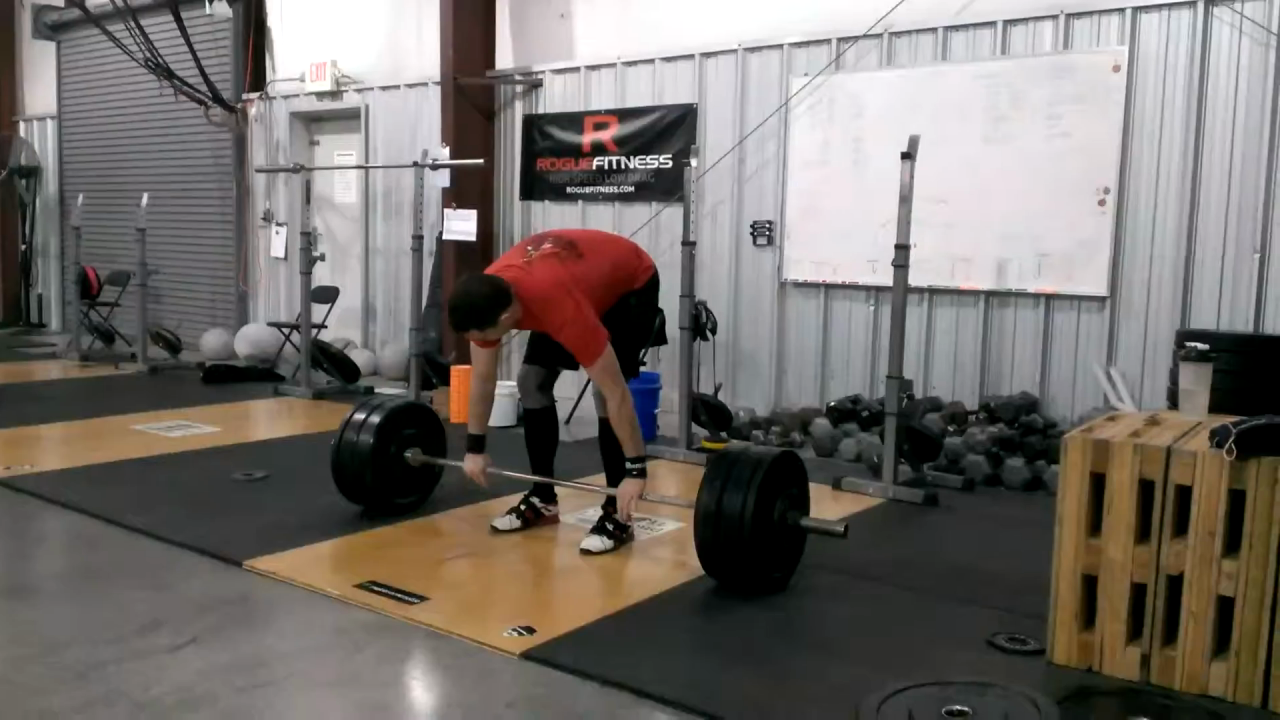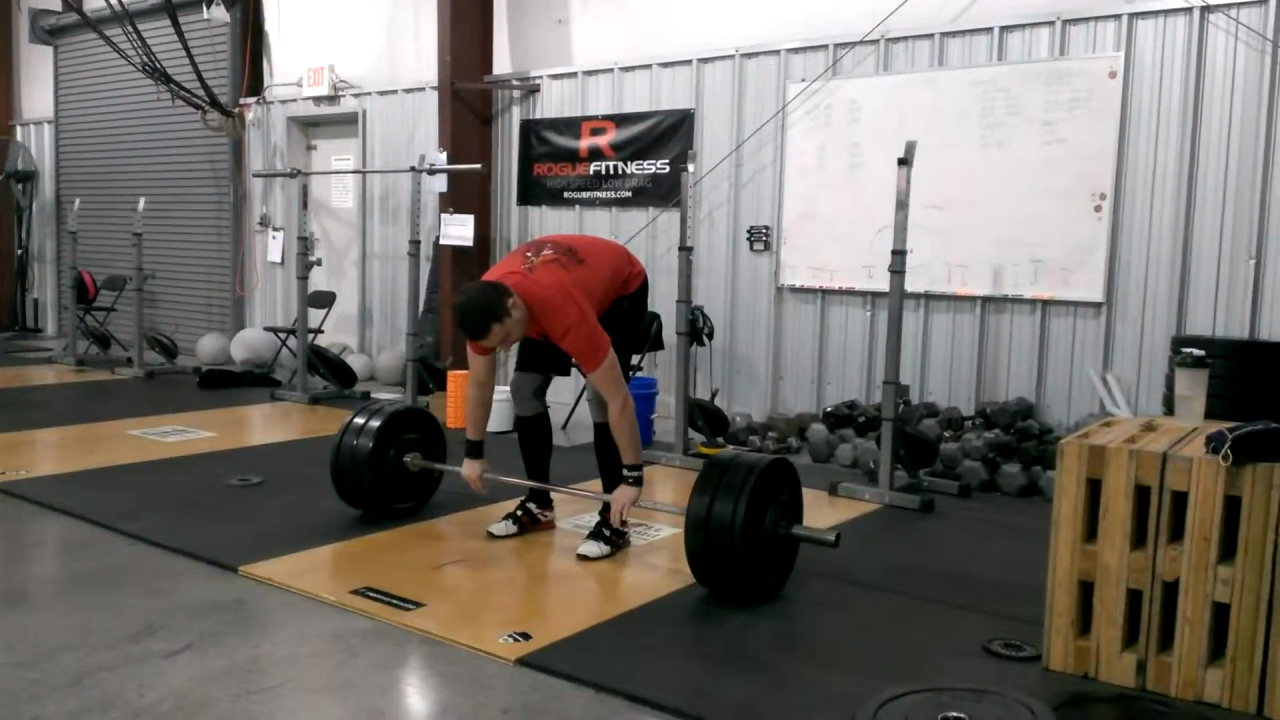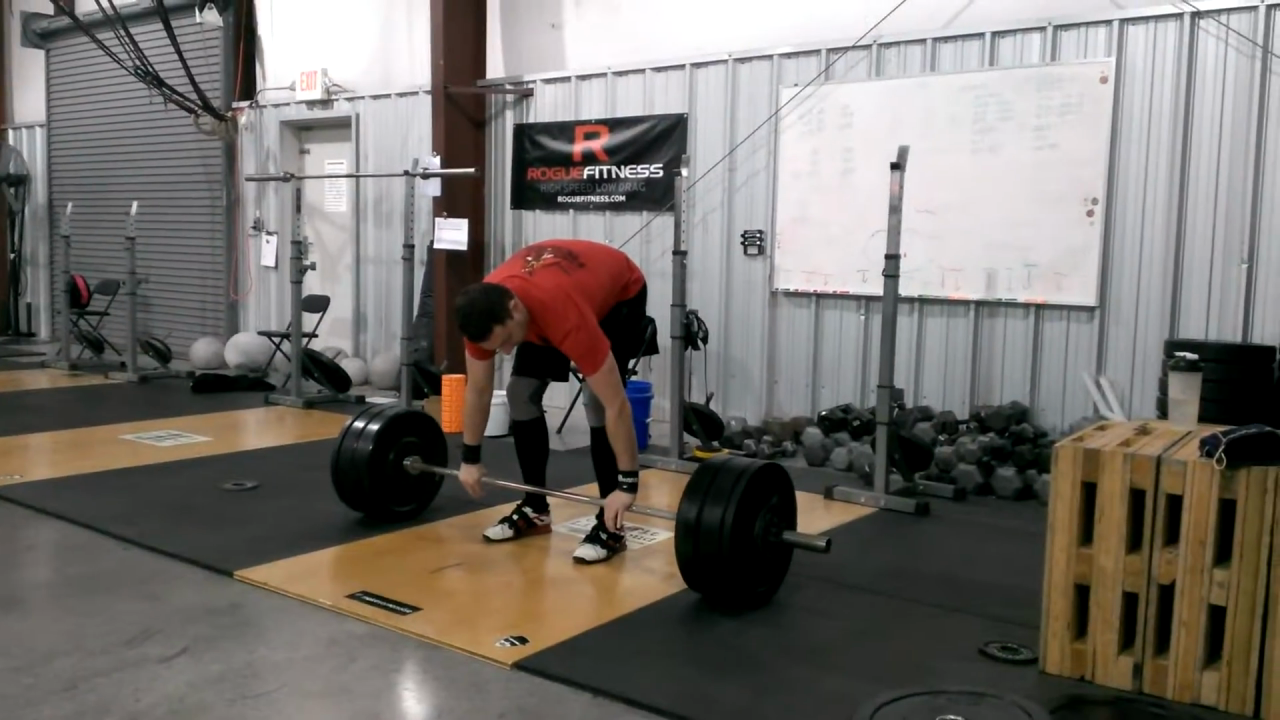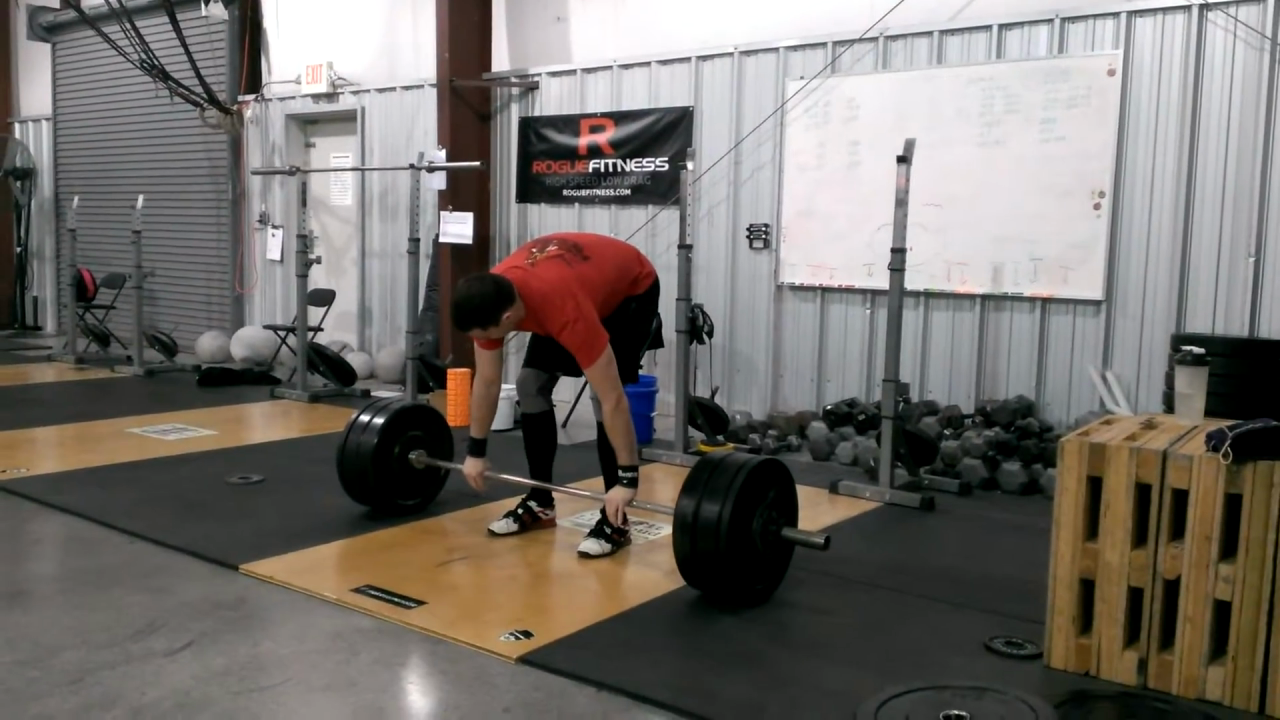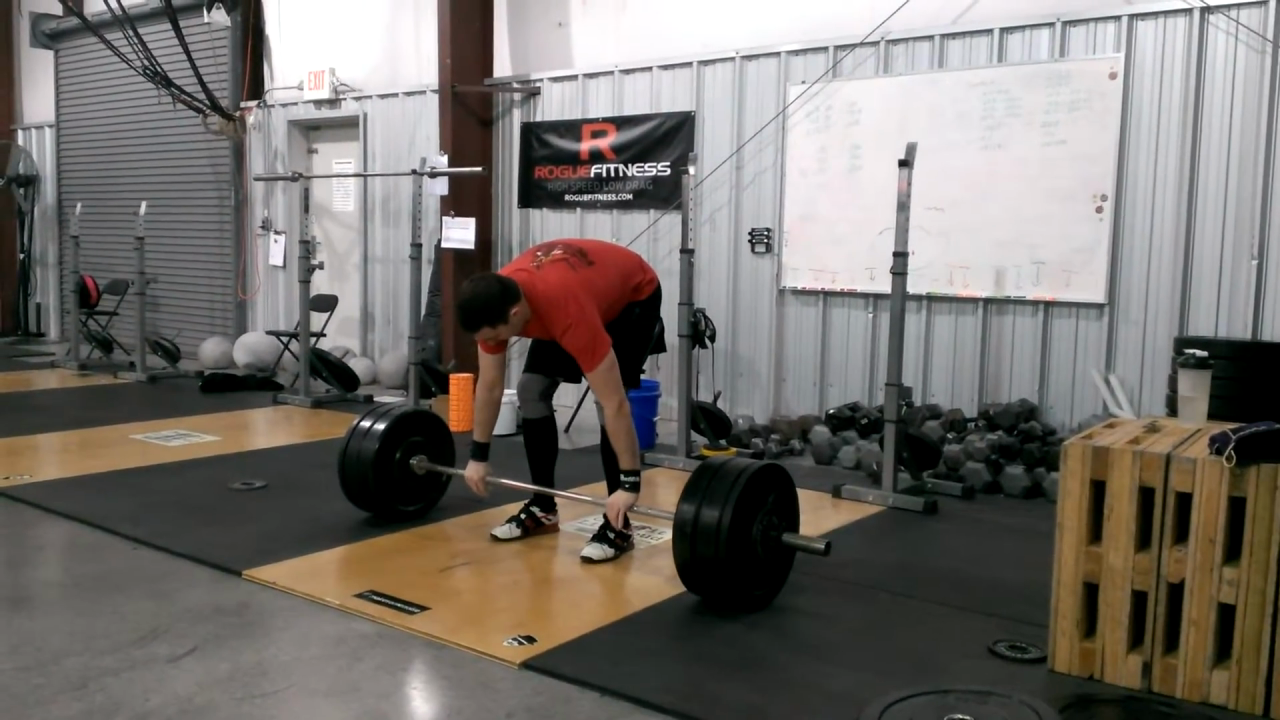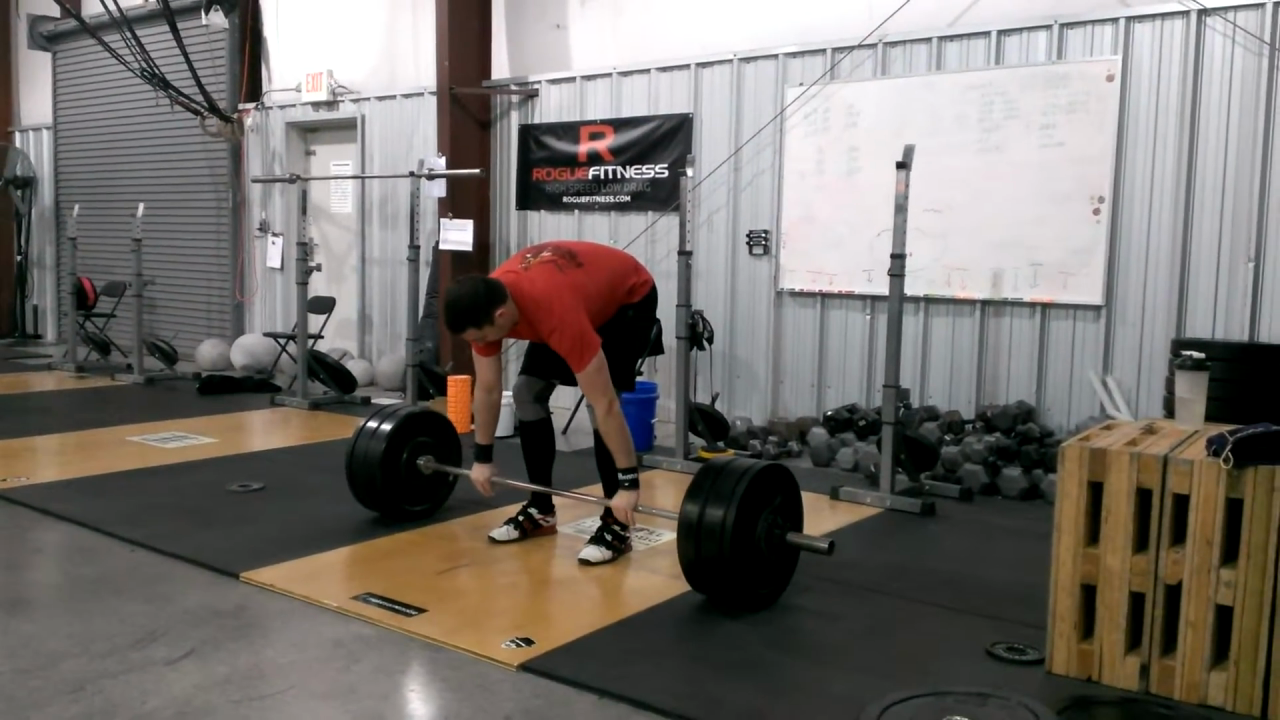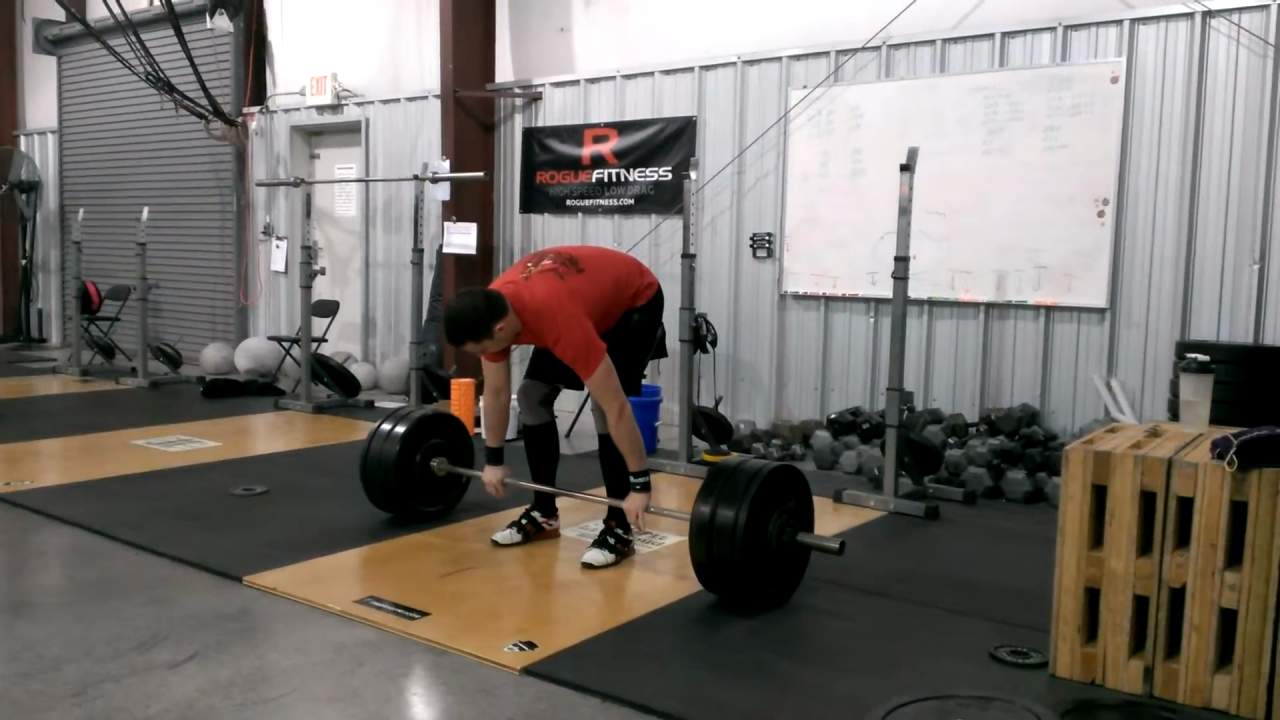
dt=0.5s
person 1, frame 1
left shoulder: (563, 308)
right shoulder: (486, 297)
left elbow: (616, 394)
right elbow: (482, 378)
left wrist: (636, 471)
right wrist: (475, 449)
left hip: (631, 285)
left knee: (602, 389)
right knee: (531, 381)
left ankle: (617, 514)
right ankle: (543, 499)
person 1, frame 2
left shoulder: (566, 314)
right shoulder: (484, 307)
left elbow: (619, 399)
right elbow: (480, 385)
left wrist: (632, 477)
right wrist: (473, 454)
left hip: (621, 288)
left knee: (600, 395)
right knee: (525, 388)
left ankle: (613, 521)
right ankle: (539, 504)
person 1, frame 3
left shoulder: (567, 318)
right shoulder: (483, 313)
left elbow: (616, 404)
right elbow: (478, 390)
left wrist: (627, 483)
right wrist: (470, 458)
left hip: (620, 295)
left knee: (595, 399)
right knee: (521, 393)
left ankle: (610, 527)
right ankle: (534, 508)
person 1, frame 4
left shoulder: (566, 311)
right shoulder: (490, 299)
left elbow: (614, 399)
right elbow: (487, 382)
left wrist: (628, 479)
right wrist: (475, 452)
left hip: (632, 290)
left knee: (601, 395)
right knee: (530, 385)
left ankle: (615, 521)
right ankle: (540, 503)
person 1, frame 5
left shoulder: (571, 314)
right shoulder: (494, 303)
left elbow: (615, 403)
right elbow: (489, 385)
left wrist: (630, 483)
right wrist: (478, 456)
left hip: (634, 297)
left knee: (605, 398)
right knee: (531, 390)
left ankle: (618, 526)
right ankle: (542, 508)
person 1, frame 6
left shoulder: (558, 315)
right shoulder: (486, 304)
left elbow: (605, 404)
right elbow: (486, 388)
left wrist: (628, 483)
right wrist: (482, 458)
left hip: (629, 299)
right hip: (585, 287)
left knee: (596, 400)
right knee: (527, 392)
left ankle: (616, 525)
right ankle: (540, 510)
person 1, frame 7
left shoulder: (562, 322)
right shoulder: (491, 310)
left elbow: (617, 408)
right elbow: (496, 393)
left wrist: (640, 485)
right wrist: (493, 460)
left hip: (635, 302)
right hip: (589, 292)
left knee: (602, 404)
right knee: (531, 396)
left ankle: (619, 528)
right ankle: (543, 513)
